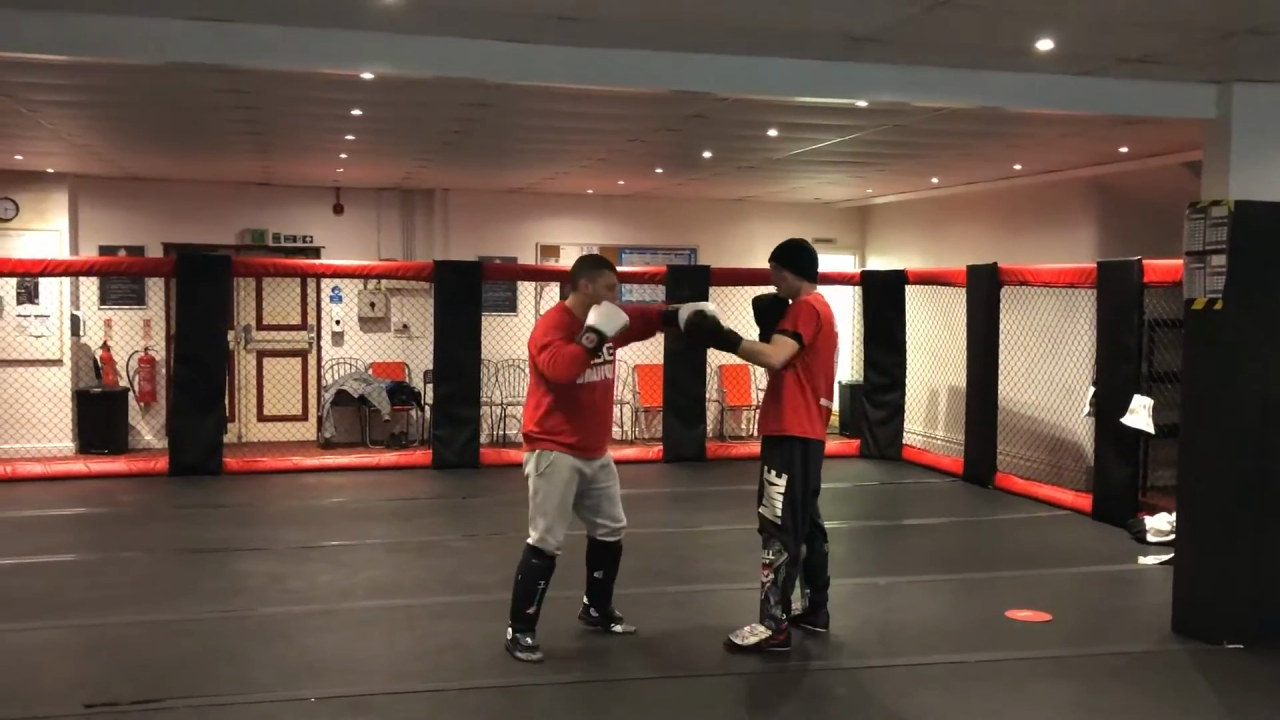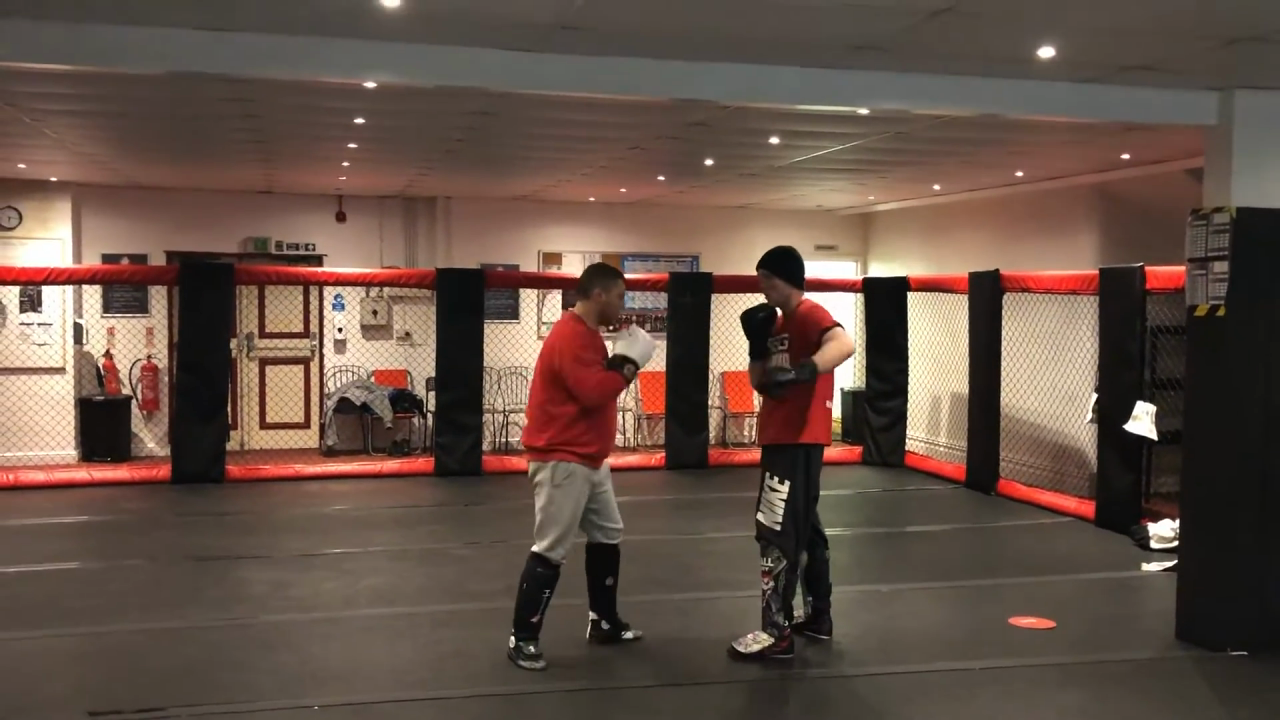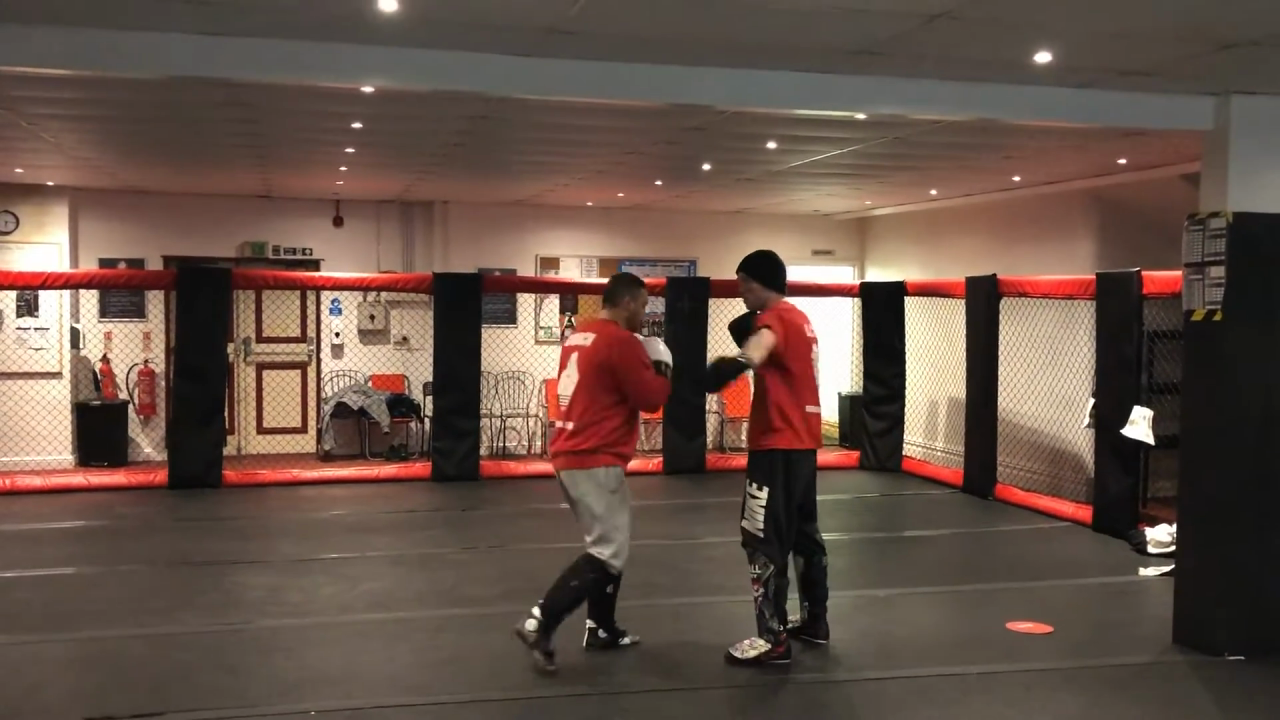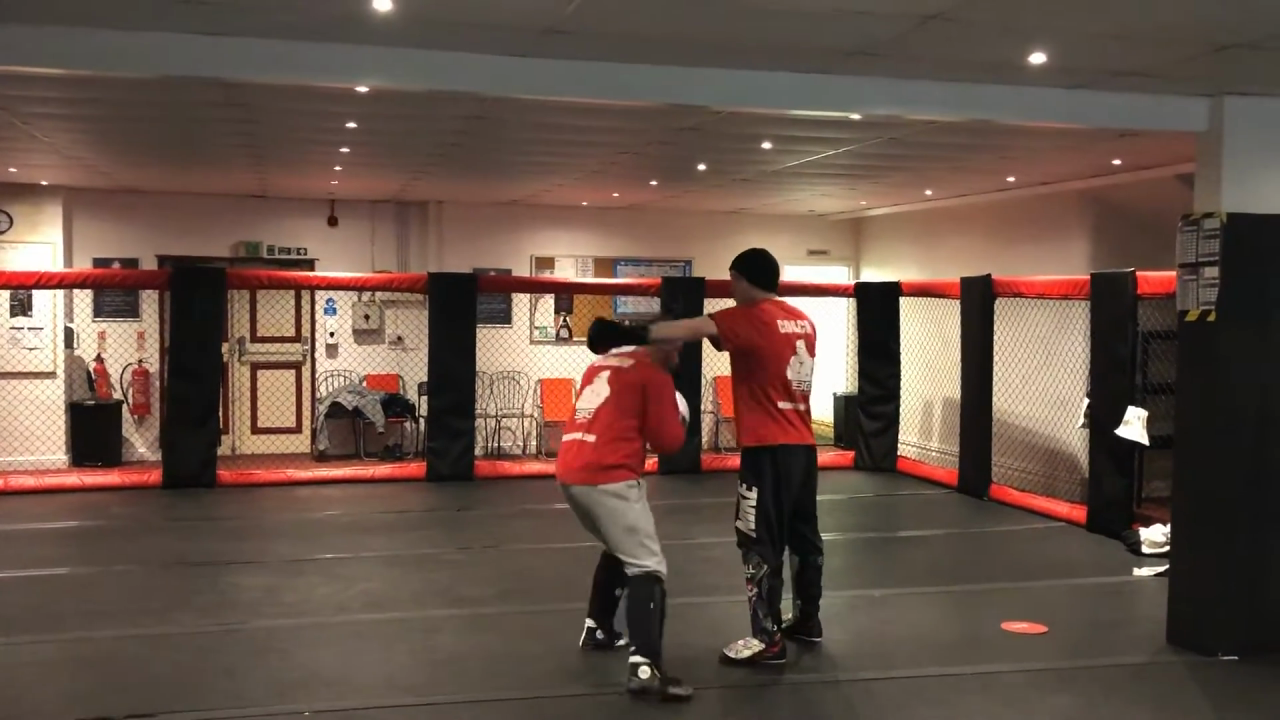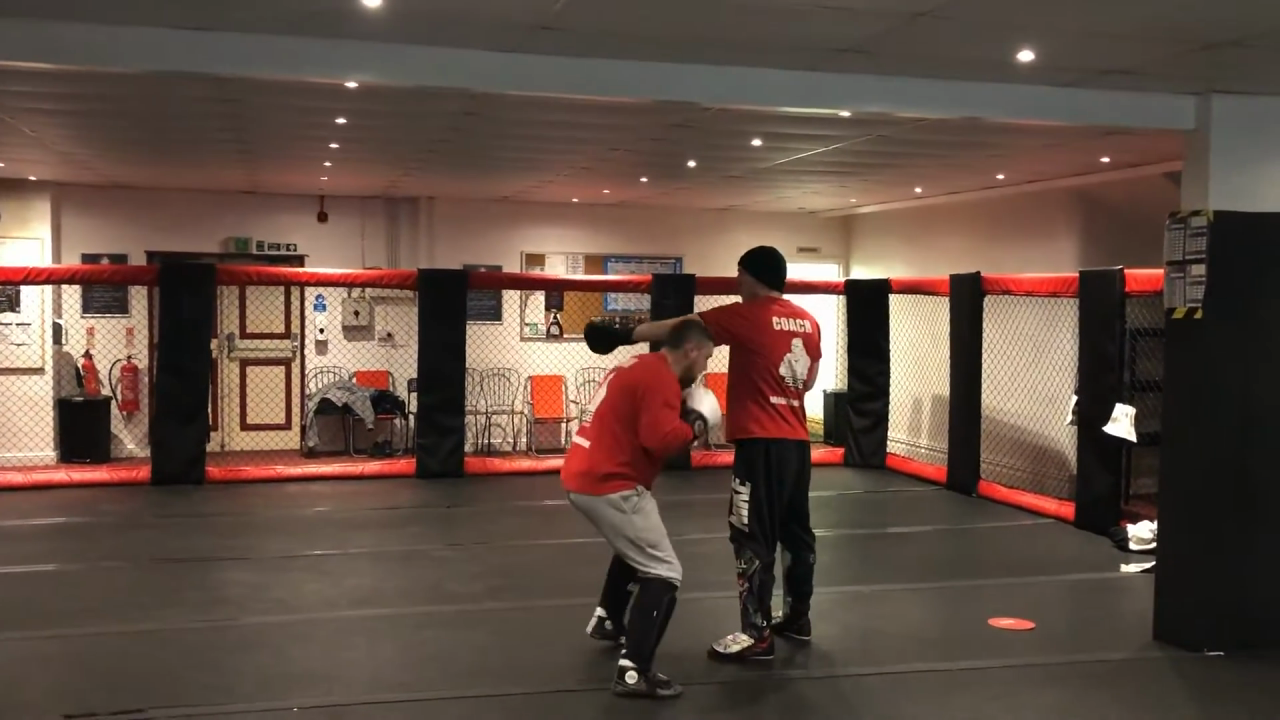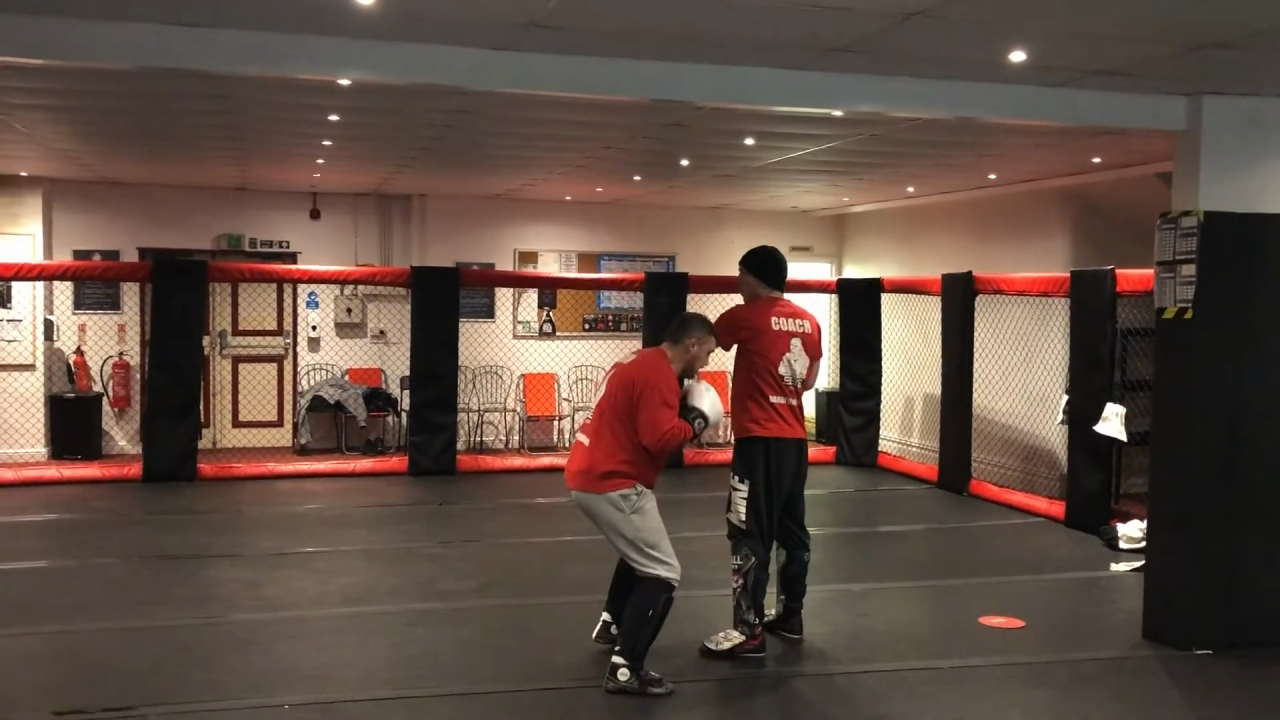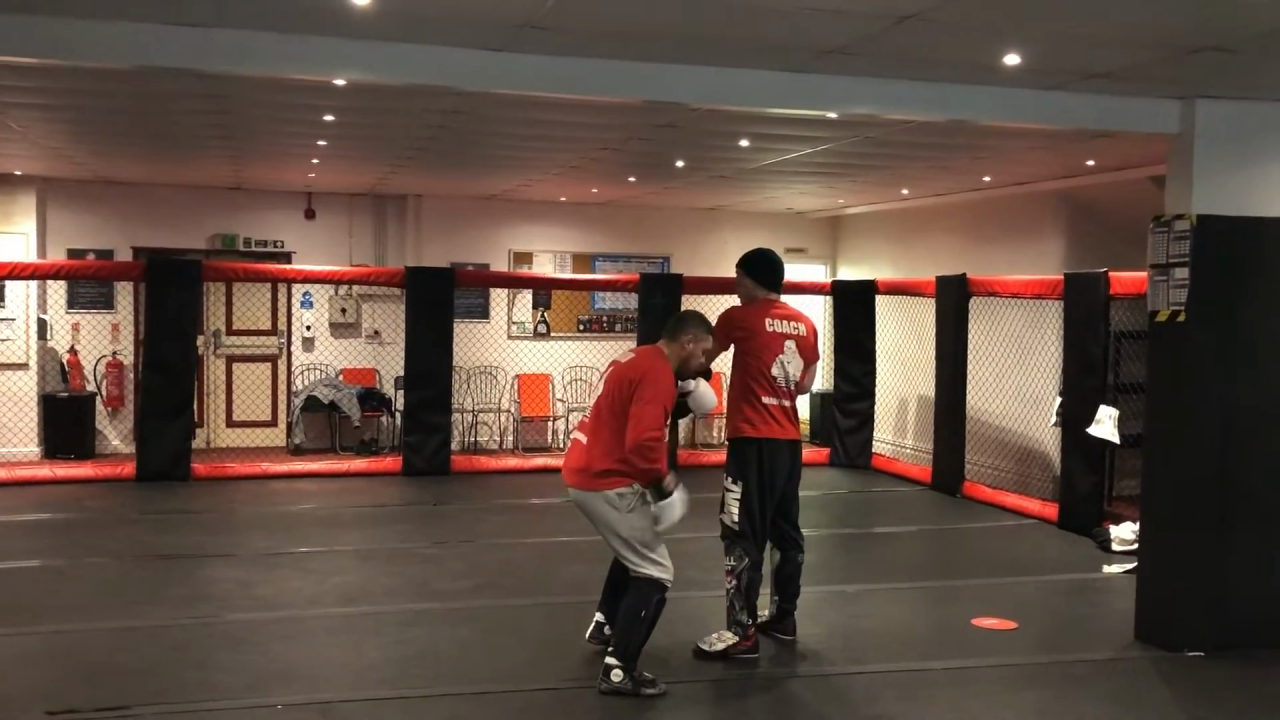
dt=0.4s
person 1, frame 1
left shoulder: (806, 307)
right shoulder: (815, 309)
left elbow: (774, 359)
left wrist: (723, 337)
right wrist: (767, 328)
left hip: (792, 434)
right hip: (803, 433)
left knee: (779, 526)
right knee: (805, 521)
left ankle: (773, 624)
right ankle: (815, 609)
person 1, frame 2
left shoulder: (809, 314)
right shoulder: (778, 322)
left elbow: (844, 345)
right elbow: (761, 381)
left wrist: (802, 371)
right wrist: (757, 343)
left hip: (797, 440)
right hip: (783, 438)
left knee: (777, 532)
right knee: (804, 528)
left ankle: (777, 632)
right ankle: (818, 615)
person 1, frame 3
left shoulder: (777, 316)
right shoulder: (794, 318)
left elbow: (764, 341)
left wrist: (739, 361)
right wrist: (745, 355)
left hip: (778, 446)
right hip: (800, 444)
left knee: (763, 539)
right knee: (803, 533)
left ankle: (771, 637)
right ankle: (815, 619)
person 1, frame 4
left shoulder: (744, 317)
right shoulder: (805, 322)
left elbow: (690, 328)
left wrist: (630, 333)
left hip: (768, 443)
right hip: (801, 445)
left knee: (759, 541)
right knee: (803, 534)
left ankle: (768, 638)
right ankle: (807, 619)
person 1, frame 5
left shoulder: (746, 315)
right shoulder: (808, 322)
left elbow: (678, 328)
left wrist: (621, 335)
left hip: (761, 442)
right hip: (797, 441)
left knee: (753, 536)
right knee: (797, 531)
left ankle: (757, 633)
right ankle: (797, 616)
person 1, frame 6
left shoulder: (745, 317)
right shoulder: (808, 321)
left hip: (760, 440)
right hip: (794, 439)
left knee: (749, 534)
right knee: (792, 529)
left ankle: (748, 630)
right ankle: (790, 615)
person 1, frame 7
left shoulder: (739, 318)
right shoulder: (805, 324)
left elbow: (706, 356)
right elbow: (805, 383)
left hip: (753, 441)
right hip: (789, 441)
left knee: (742, 535)
right knee: (786, 530)
left ankle: (741, 631)
right ankle: (784, 616)
person 2, frame 1
left shoulder: (603, 320)
right shoulder: (551, 324)
left elbow: (644, 318)
right elbow: (559, 369)
left wrist: (681, 314)
right wrist: (593, 335)
left hip: (595, 452)
right hip: (555, 452)
left knee: (609, 531)
right knee: (545, 543)
left ankle: (596, 609)
right ankle: (519, 629)
person 2, frame 2
left shoulder: (592, 333)
right shoulder: (569, 335)
right elbow: (595, 390)
left wrist: (623, 357)
right wrist: (629, 361)
left hip: (591, 460)
right hip: (562, 461)
left knee: (607, 537)
right knee: (551, 551)
left ankle: (604, 623)
right ankle: (522, 637)
person 2, frame 3
left shoulder: (580, 336)
right shoulder: (620, 341)
right elbow: (651, 398)
left wrist: (641, 363)
right wrist: (660, 367)
left hip: (574, 456)
right hip: (597, 462)
left knee: (609, 545)
right knee: (608, 553)
left ankle: (602, 628)
right ankle: (539, 623)
person 2, frame 4
left shoulder: (601, 364)
right shoulder: (654, 373)
right elbow: (667, 440)
right wrist: (680, 420)
left hip: (571, 471)
right hip: (609, 478)
left knee: (618, 550)
right knee: (647, 569)
left ankle: (597, 629)
right ankle: (645, 668)
person 2, frame 5
left shoulder: (636, 367)
right shoulder: (660, 378)
right elbow: (661, 439)
left wrist: (681, 417)
right wrist: (696, 424)
left hip: (580, 478)
right hip: (610, 485)
left knee: (633, 547)
right knee: (663, 574)
left ankle: (607, 620)
right ankle: (633, 671)
person 2, frame 6
left shoulder: (641, 362)
right shoulder: (658, 374)
right elbow: (660, 437)
left wrist: (680, 407)
right wrist: (697, 421)
left hip: (588, 474)
right hip: (611, 484)
left knee: (640, 552)
right knee: (662, 574)
left ankle: (611, 624)
right ankle: (625, 670)
person 2, frame 7
left shoulder: (637, 359)
right shoulder: (657, 372)
right elbow: (642, 438)
left wrist: (680, 404)
right wrist: (664, 482)
left hip: (585, 472)
right hip: (607, 482)
left knee: (633, 551)
right knee: (655, 573)
left ankle: (605, 624)
right ankle: (618, 670)
